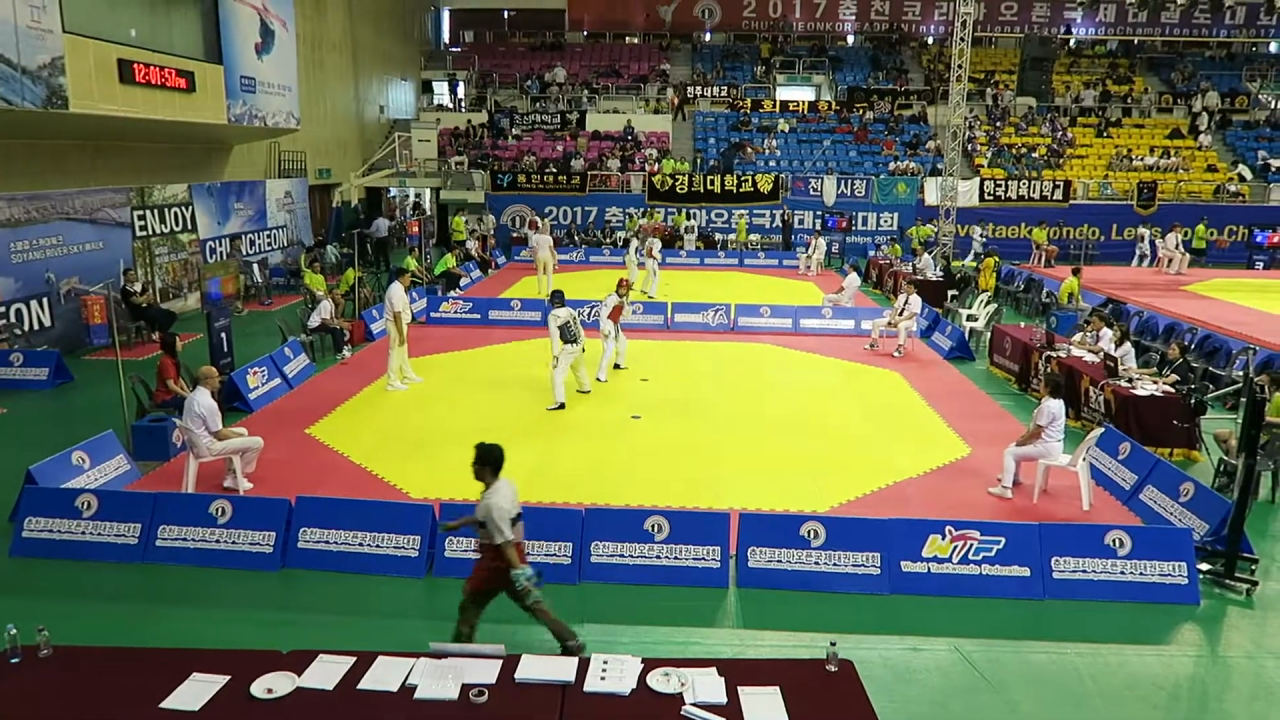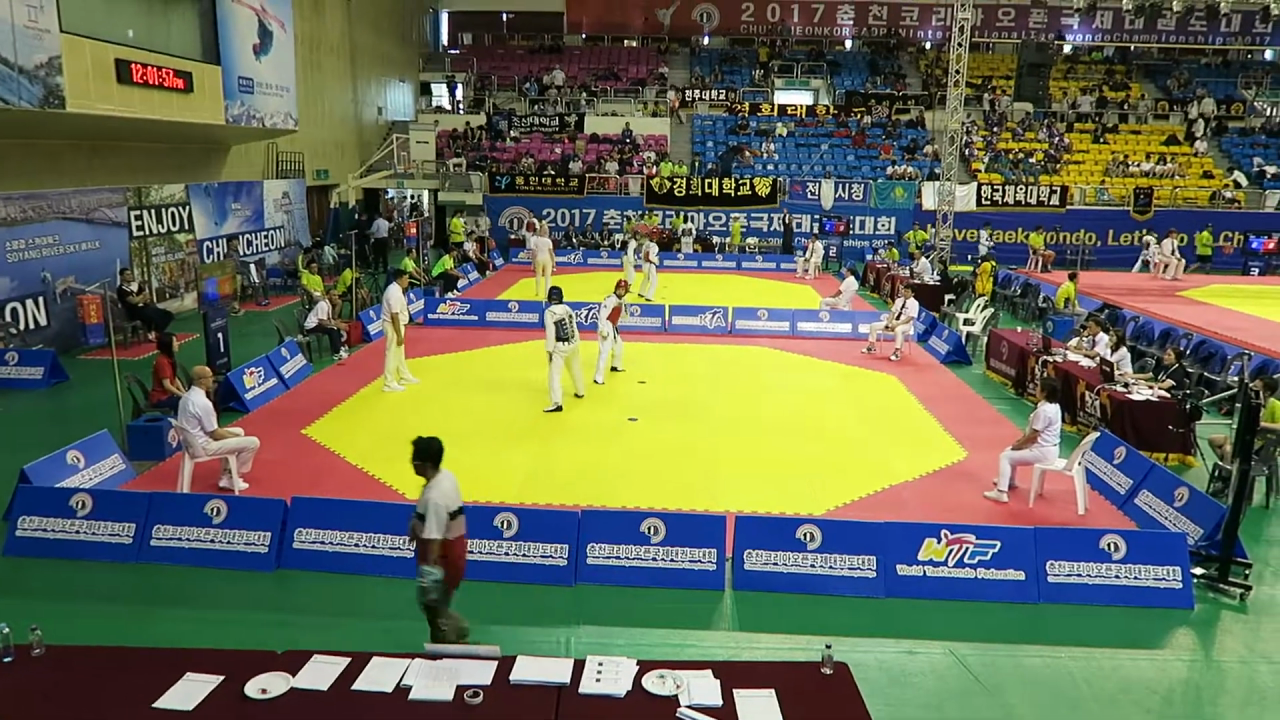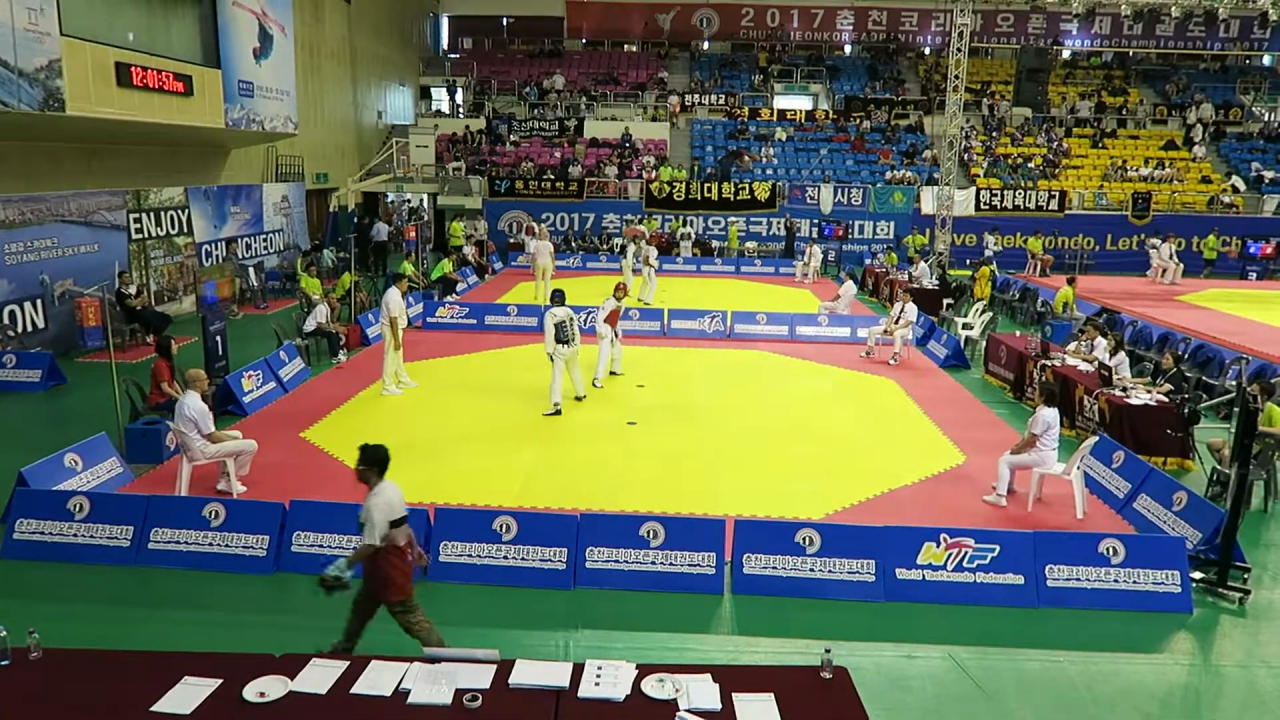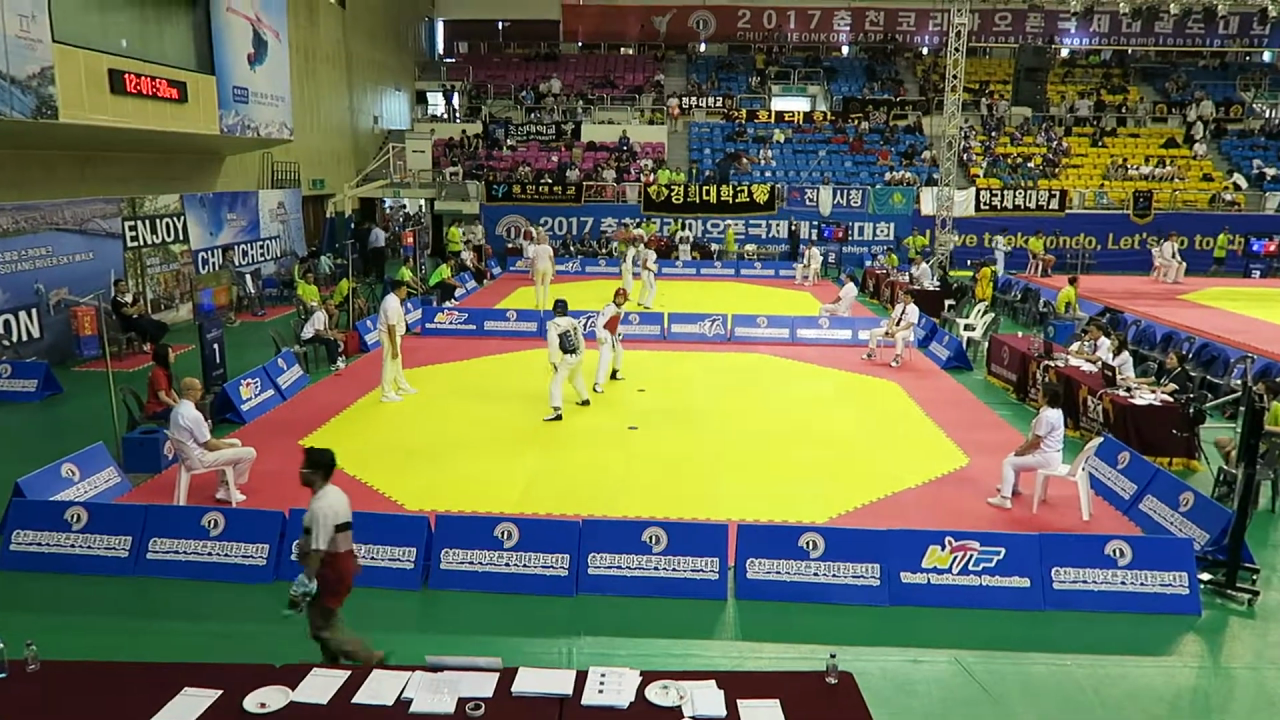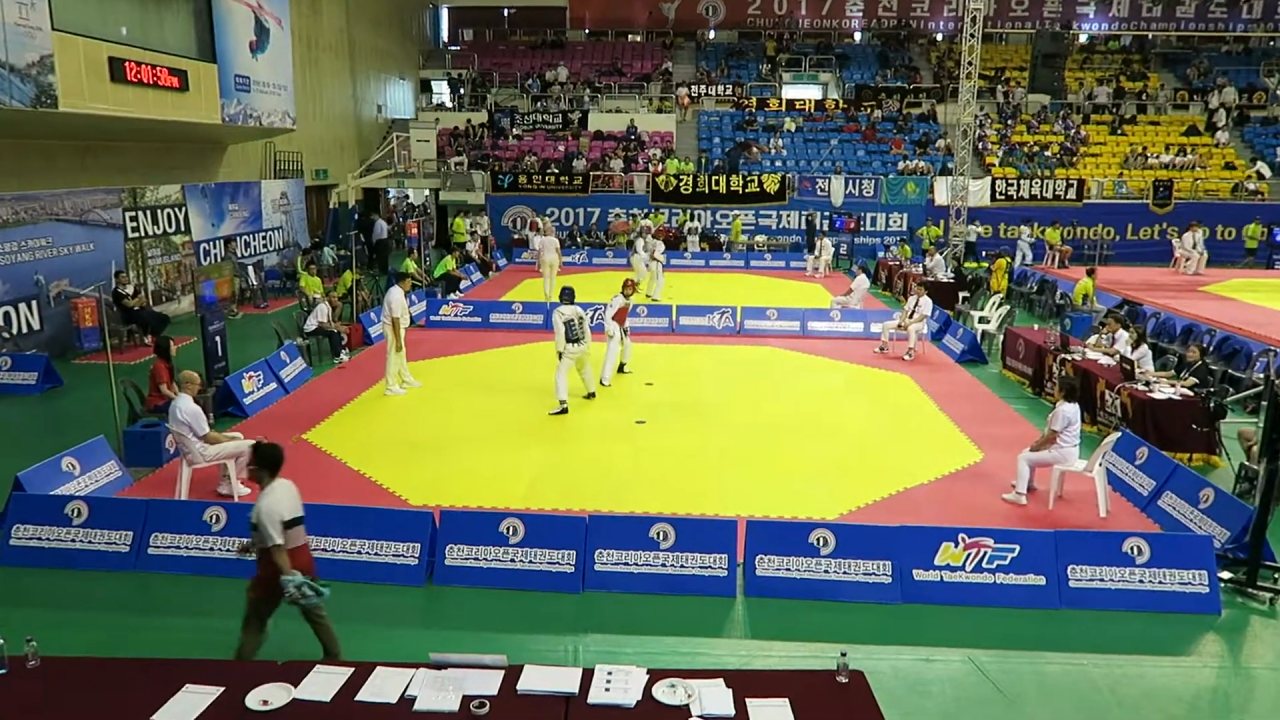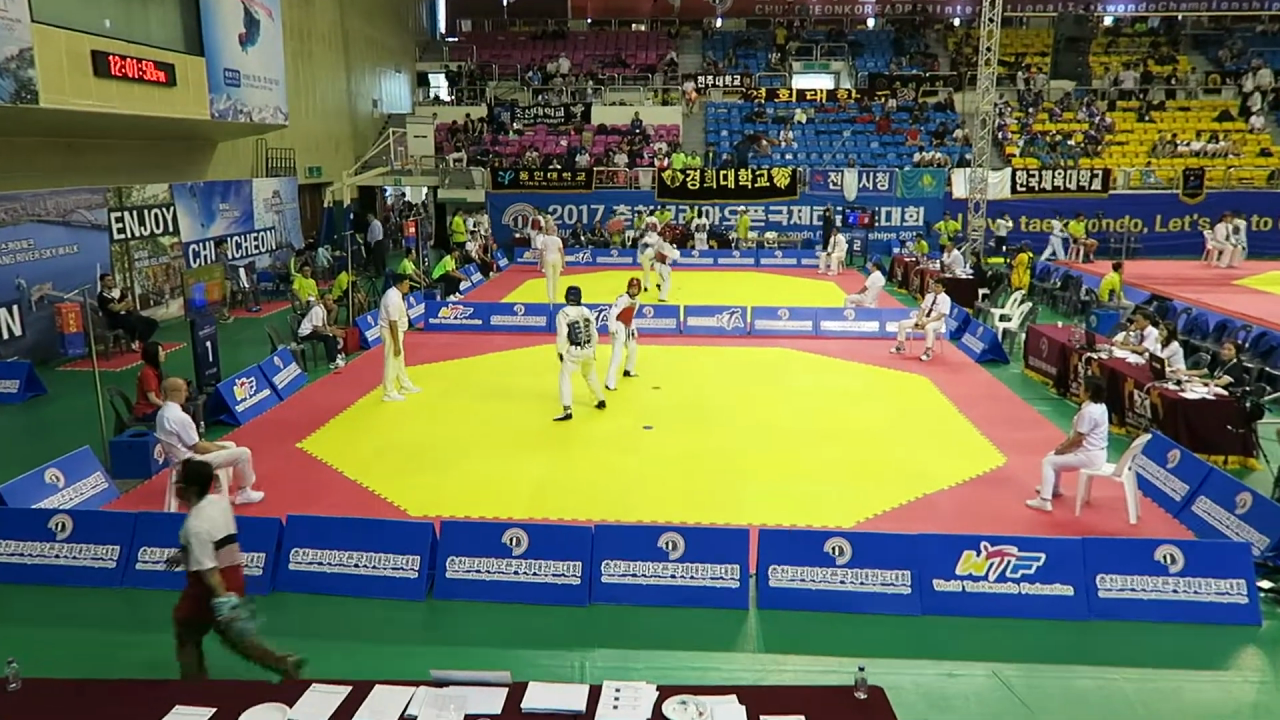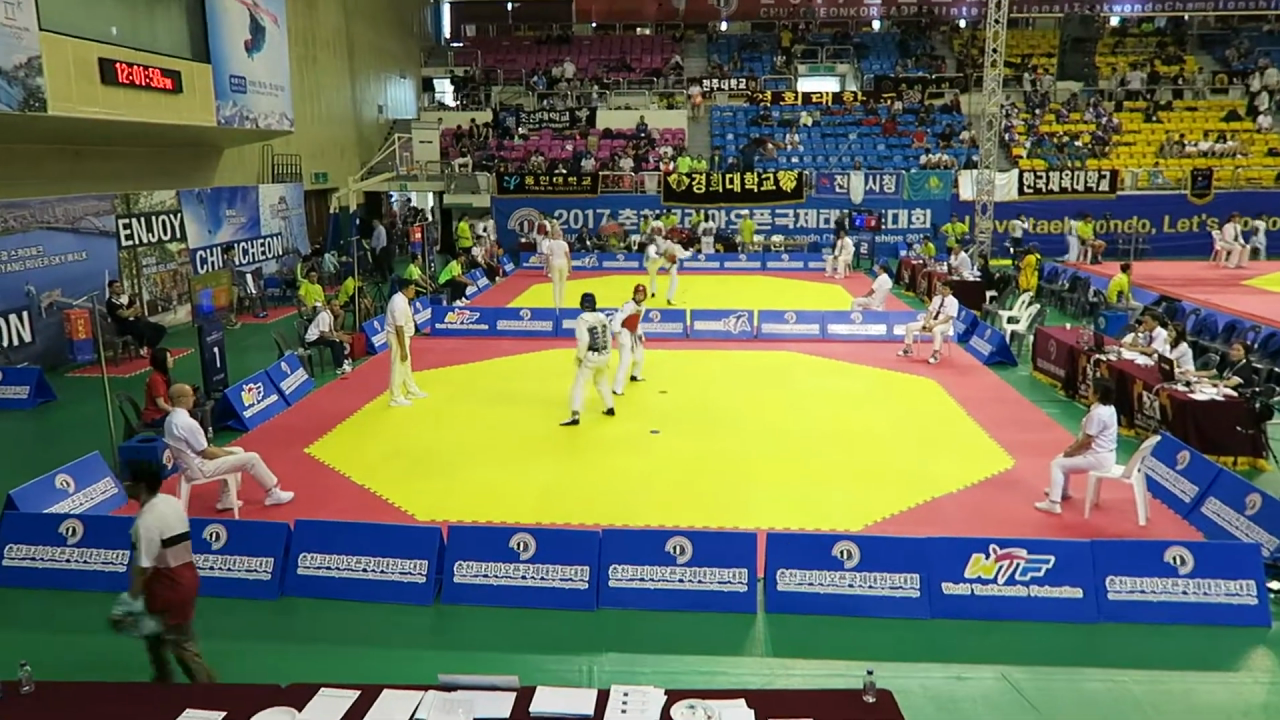
dt=0.2s
person 1, frame 1
left shoulder: (493, 502)
right shoulder: (503, 485)
left elbow: (505, 543)
left wrist: (519, 573)
right wrist: (458, 524)
left hip: (497, 562)
right hip: (510, 558)
left knee: (469, 607)
right knee: (532, 604)
right ankle: (571, 643)
person 1, frame 2
left shoulder: (435, 496)
right shoulder: (447, 477)
left elbow: (433, 539)
left wrist: (429, 571)
right wrist: (418, 526)
left hip: (444, 554)
right hip: (452, 549)
left knee: (435, 606)
right knee: (434, 601)
right ankle: (457, 630)
person 1, frame 3
left shoulder: (377, 503)
right shoulder: (390, 488)
left elbow: (370, 545)
right elbow: (403, 524)
left wrist: (342, 568)
right wrist: (415, 549)
left hip: (388, 565)
right hip: (396, 558)
left knee: (409, 616)
right knee: (361, 606)
right ankle: (344, 649)
person 1, frame 4
left shoulder: (320, 507)
right shoulder: (337, 493)
left elbow: (318, 551)
left wrist: (304, 583)
right wrist: (352, 561)
left hip: (330, 570)
right hip: (343, 563)
left knee: (323, 627)
right knee: (322, 620)
left ankle: (371, 658)
right ankle: (332, 664)
person 1, frame 5
left shoulder: (266, 504)
right shoulder: (288, 486)
left elbow: (276, 548)
left wrist: (289, 579)
right wrist: (254, 542)
left hip: (281, 566)
right hip: (302, 559)
left knee: (253, 620)
right knee: (315, 613)
right ankle: (334, 660)
person 1, frame 6
left shoulder: (195, 525)
right shoulder: (220, 502)
left elbow: (208, 570)
left wrist: (224, 602)
right wrist: (182, 555)
left hip: (217, 587)
right hip: (234, 578)
left knee: (187, 638)
right knee: (235, 636)
right ankle: (285, 663)
person 1, frame 7
left shoulder: (147, 521)
right shoulder: (172, 503)
left elbow: (144, 569)
left wrist: (127, 604)
left hip: (167, 586)
right hip: (185, 578)
left knee: (181, 643)
right knee: (154, 635)
right ankle: (163, 681)
